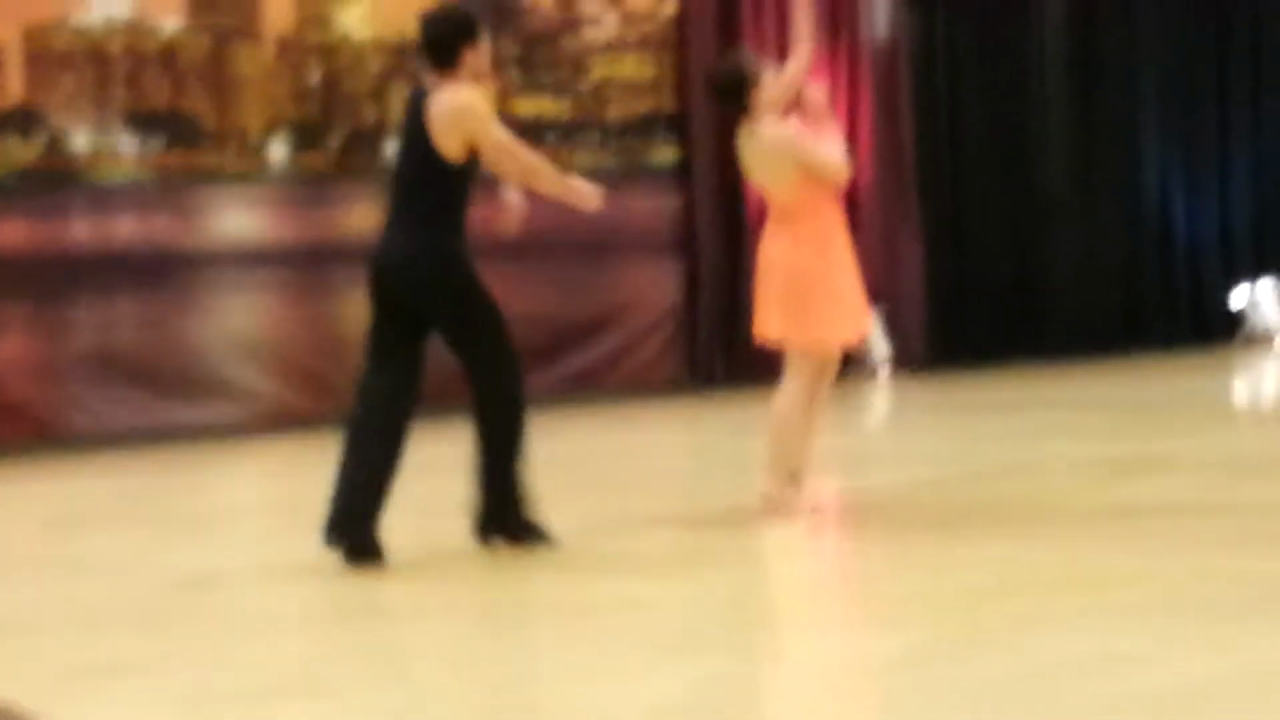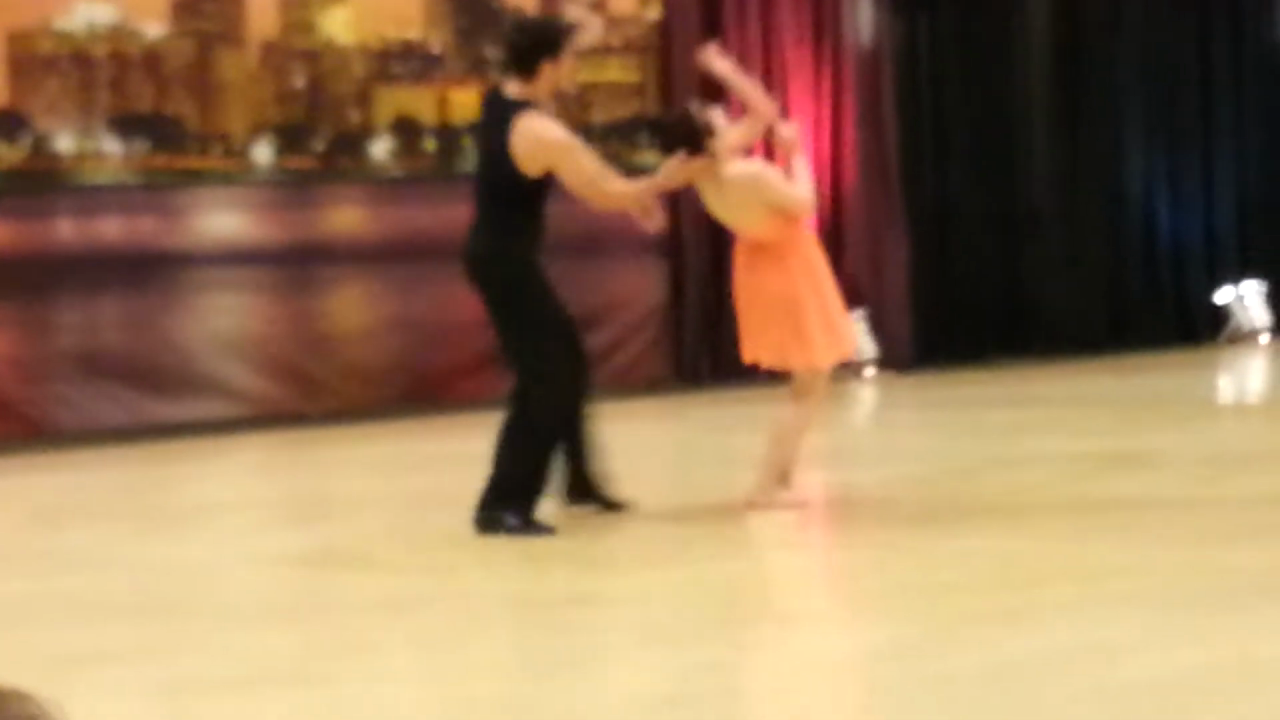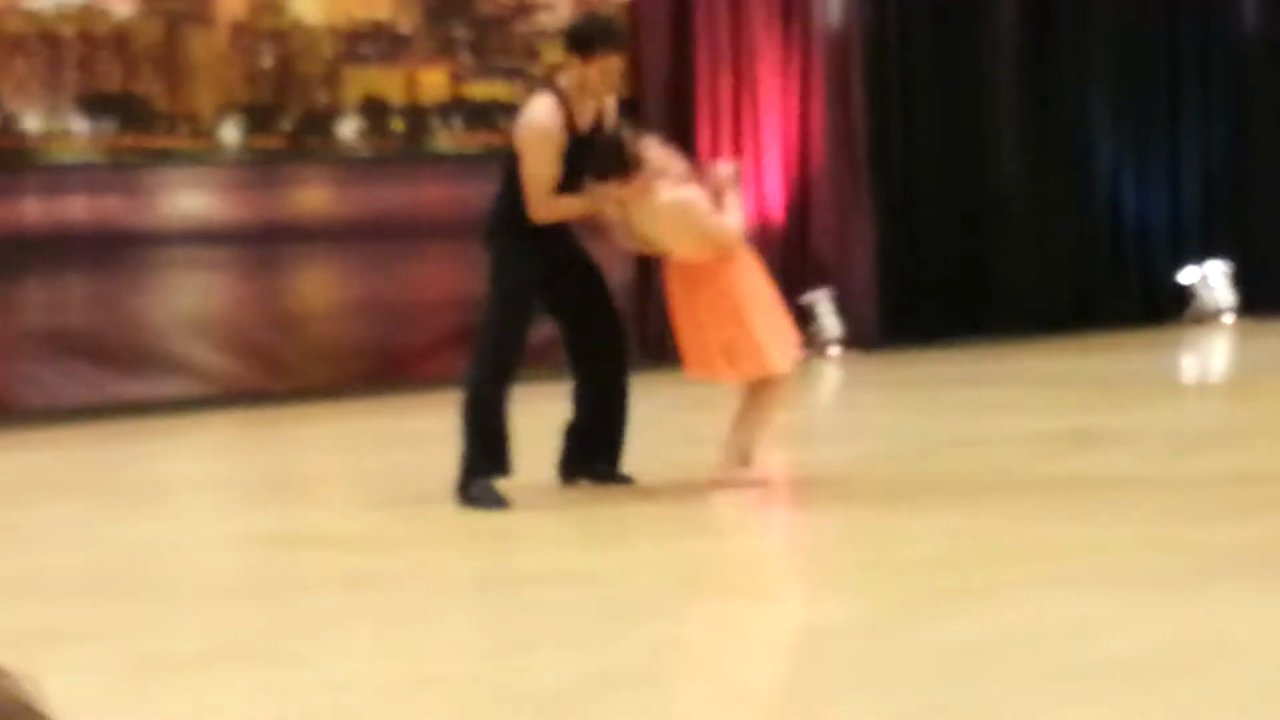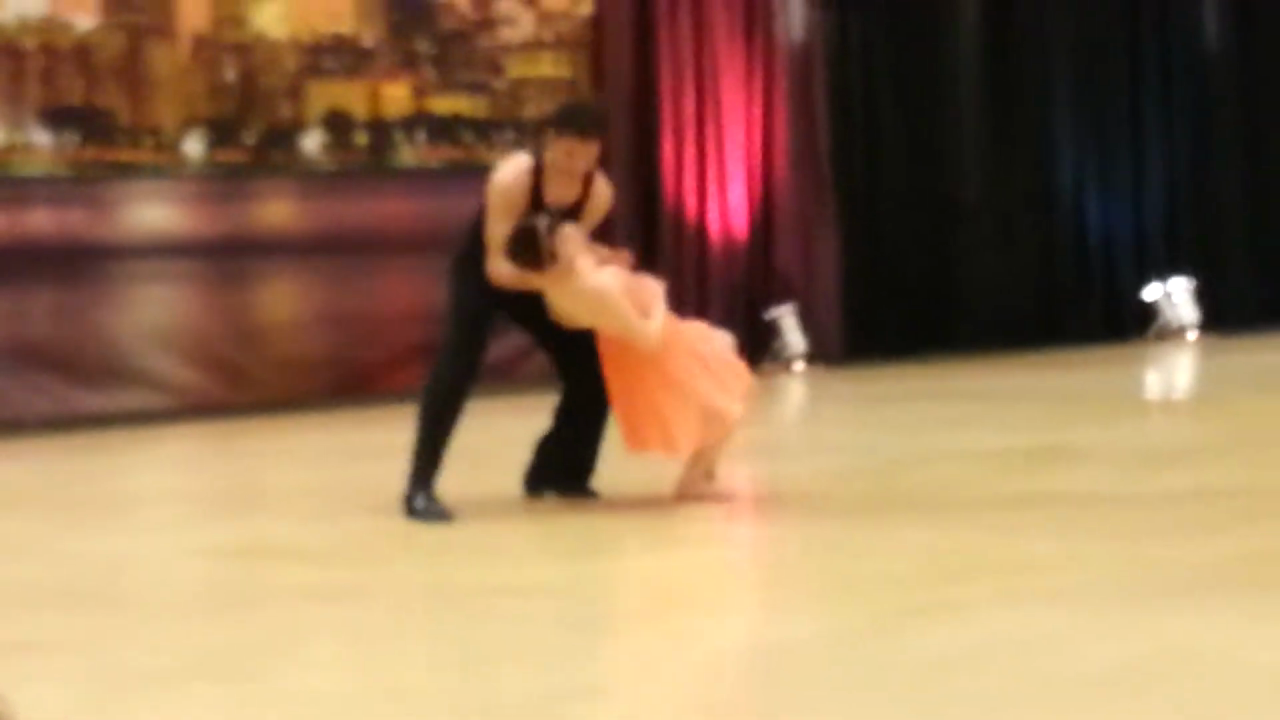
dt=0.3s
person 1, frame 1
left shoulder: (424, 99)
right shoulder: (462, 102)
right elbow: (521, 162)
right wrist: (574, 191)
left hip: (393, 261)
right hip: (436, 265)
left knee: (386, 393)
right knee: (500, 381)
left ankle: (352, 526)
right ankle: (501, 515)
person 1, frame 2
left shoulder: (501, 99)
right shoulder: (541, 134)
left elbow: (578, 159)
right elbow: (603, 197)
left wrist: (635, 194)
right wrist: (664, 180)
left hip: (500, 257)
right hip: (505, 264)
left knee: (564, 362)
right knee: (544, 379)
left ankle: (576, 477)
right ankle: (502, 506)
person 1, frame 3
left shoulder: (606, 105)
right shoulder: (542, 119)
right elbow: (540, 208)
left hip: (557, 239)
right hip: (518, 239)
left knee: (603, 341)
right knee: (499, 353)
left ankle: (587, 457)
right ankle: (478, 474)
person 1, frame 4
left shoulder: (600, 192)
right shoulder: (512, 178)
right elbow: (496, 264)
left wrist: (597, 264)
right hip: (483, 274)
left knee: (590, 368)
right knee: (454, 372)
left ankle: (558, 472)
right ankle: (421, 488)
person 2, frame 1
left shoulder: (751, 127)
right shoulder: (784, 136)
left elbow: (800, 58)
right elbow: (839, 173)
right wrist: (824, 120)
left hip: (792, 244)
right hip: (811, 249)
left knee: (822, 367)
right knee: (803, 374)
left ankle: (790, 476)
right ankle: (780, 484)
person 2, frame 2
left shoulder: (705, 170)
right shoulder: (751, 176)
left elbow: (764, 112)
right elbow: (802, 207)
left wrist: (726, 72)
right wrist: (795, 155)
left hip: (763, 266)
right hip: (788, 270)
left knee: (808, 381)
right knee: (810, 384)
left ankle: (779, 477)
right ankle: (769, 484)
person 2, frame 3
left shoulder: (627, 200)
right shoulder: (682, 200)
right elbow: (731, 236)
right wrist: (728, 190)
left hip: (693, 278)
right hip: (722, 282)
right knee: (773, 373)
left ankle: (741, 455)
right ankle: (736, 461)
person 2, frame 4
left shoulder: (553, 283)
right shoulder: (599, 287)
right elbow: (651, 338)
left wrist: (601, 264)
right wrist: (656, 294)
right hip: (663, 350)
left knee: (723, 343)
right ankle: (698, 477)
